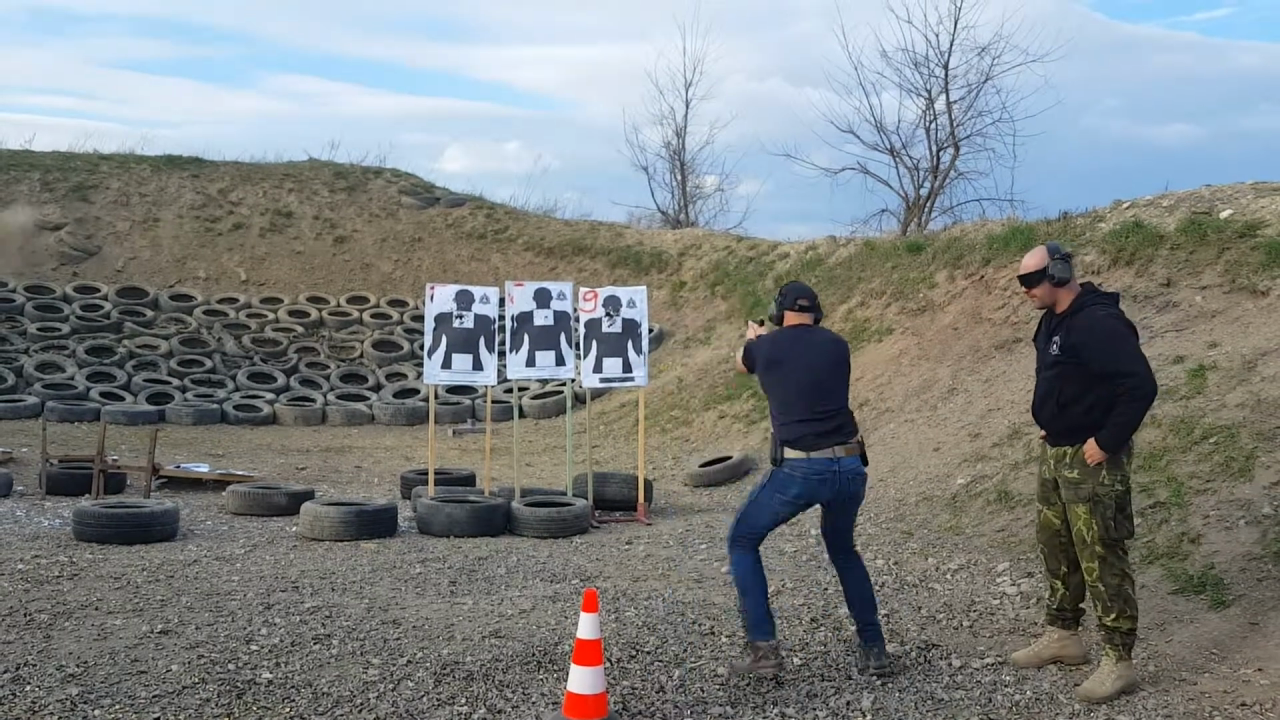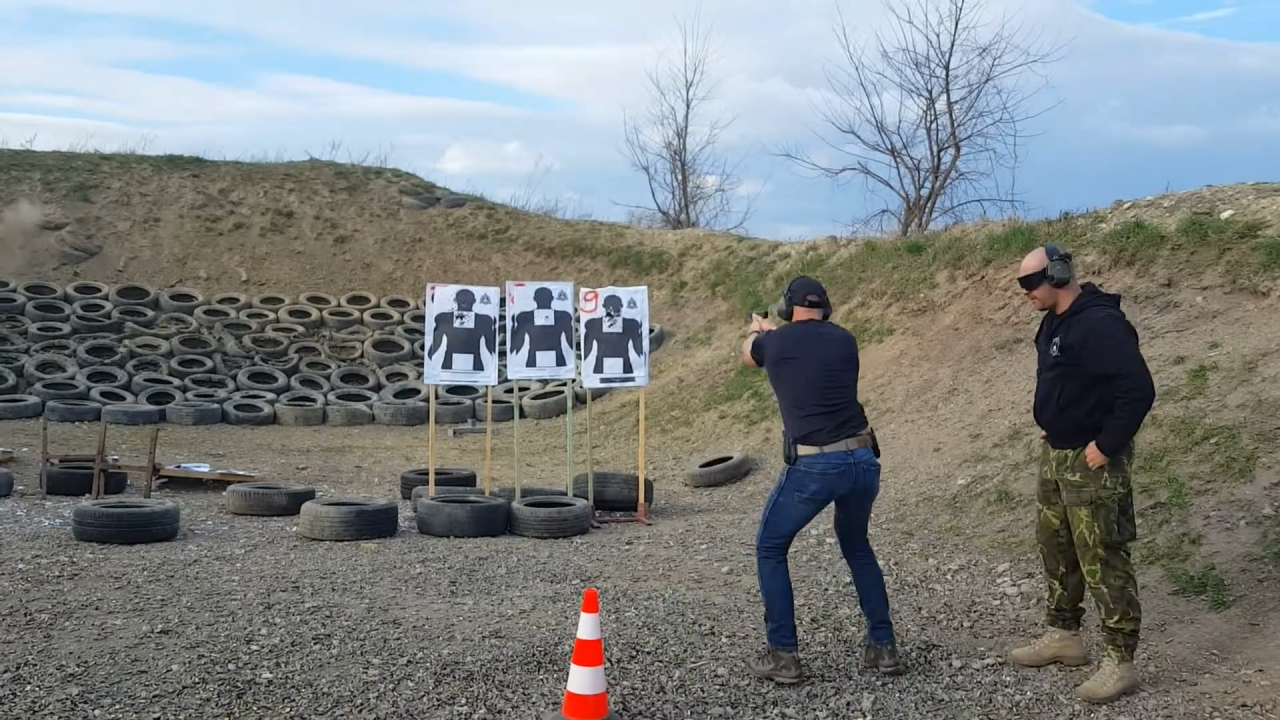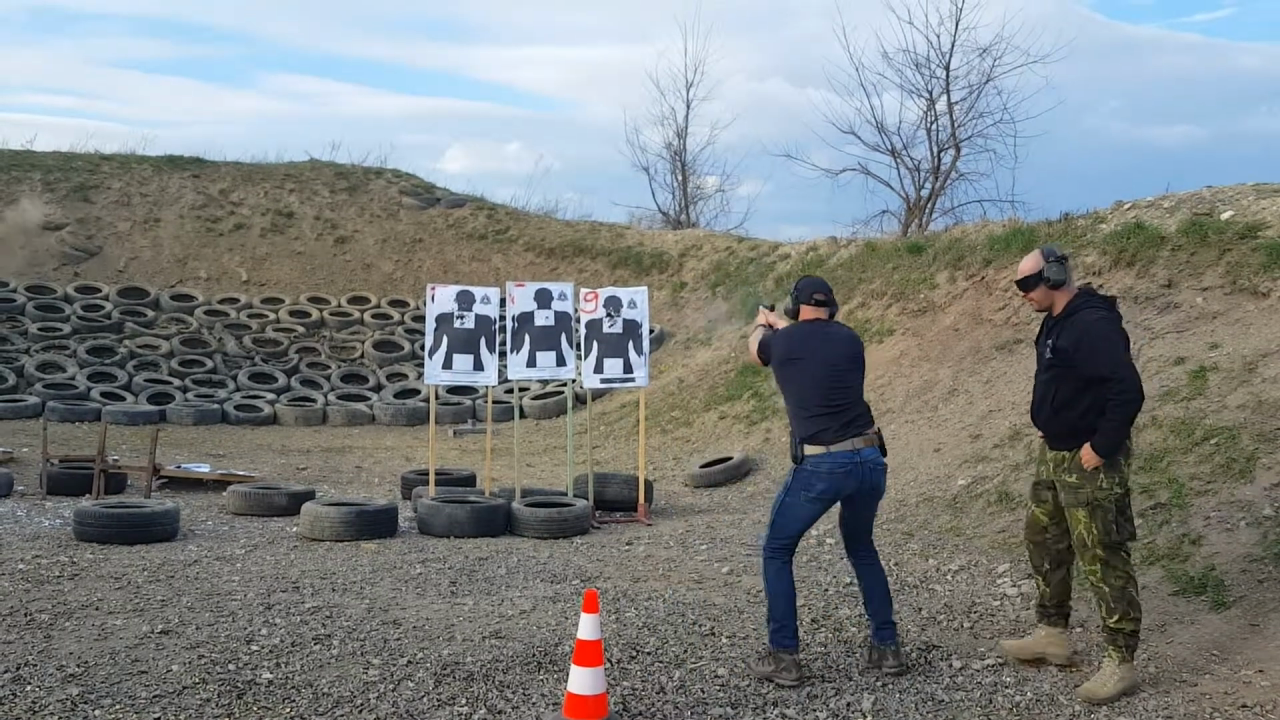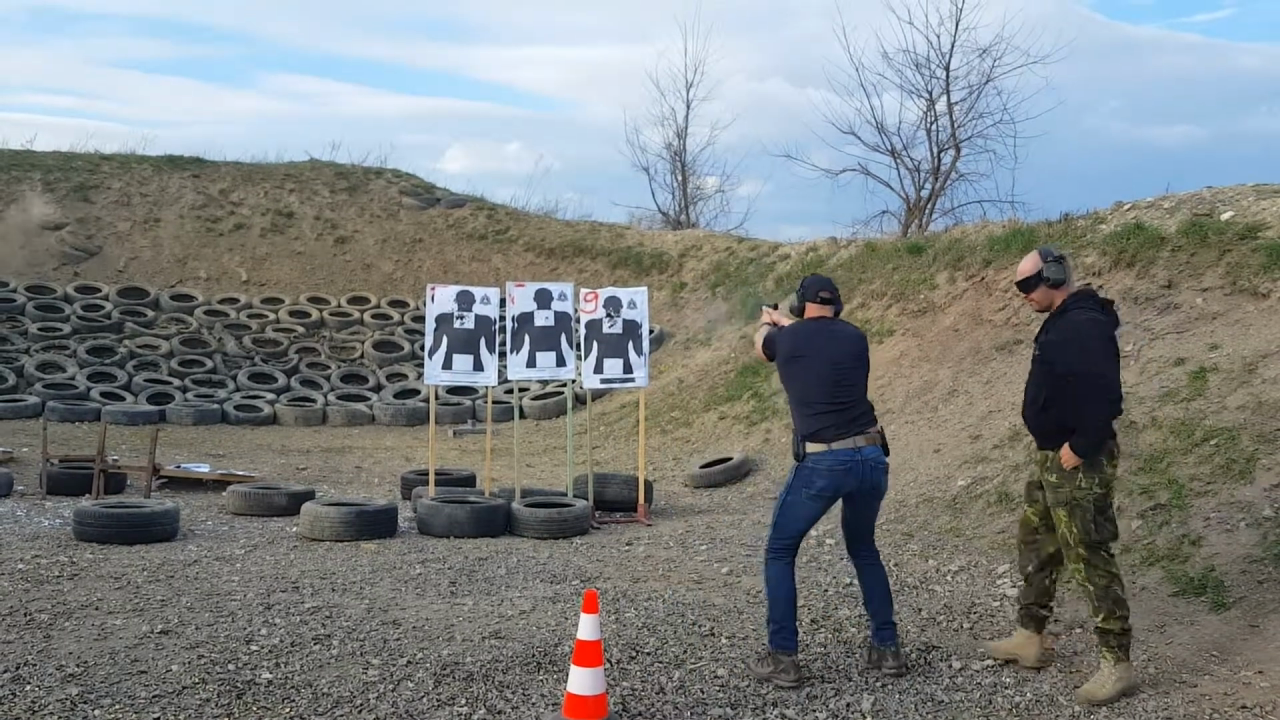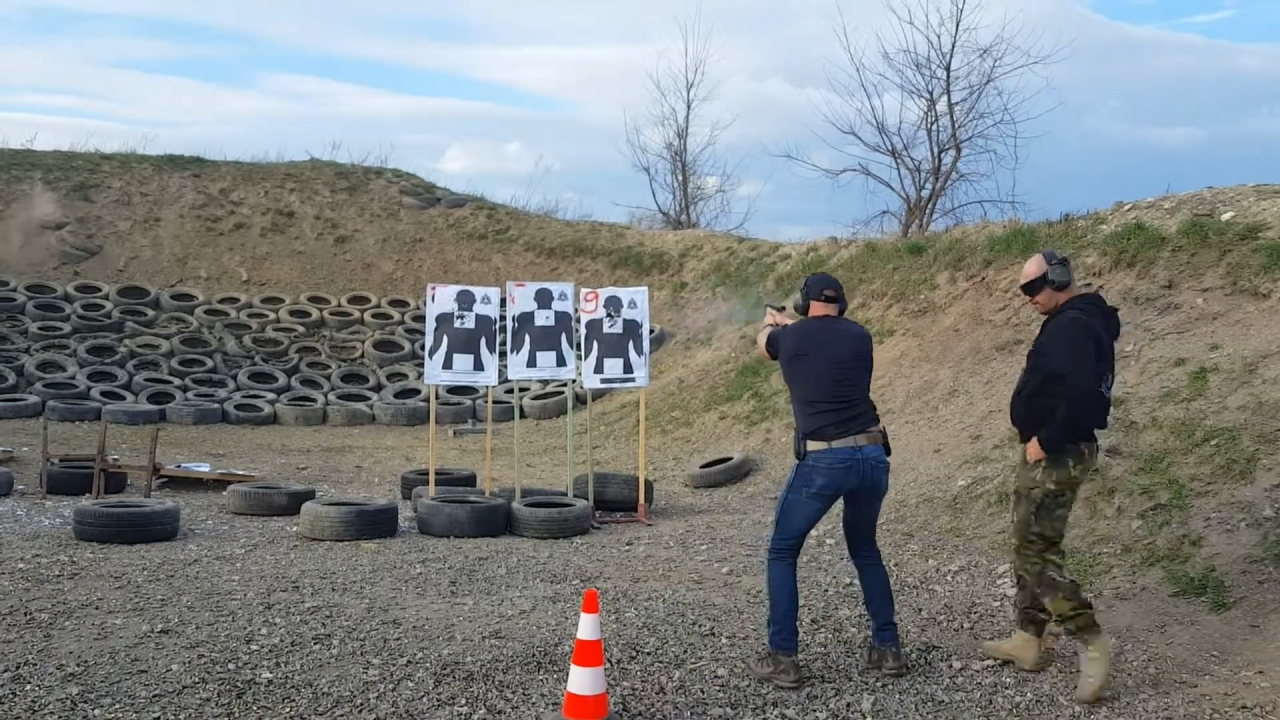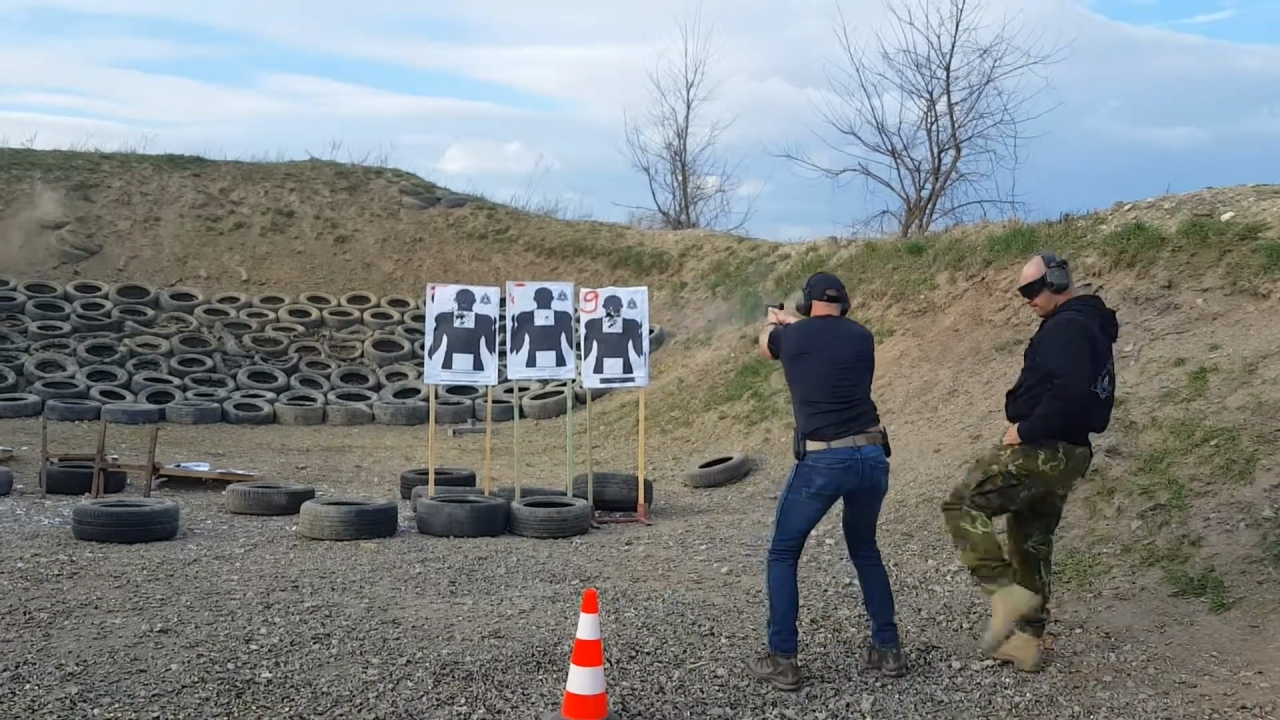
dt=0.1s
person 1, frame 1
left shoulder: (1100, 323)
right shoulder: (1053, 321)
left elbow: (1140, 386)
left wrist: (1107, 442)
left hip: (1090, 458)
right hip: (1056, 452)
left knee: (1101, 557)
right knee: (1056, 546)
left ankle: (1118, 661)
right ankle: (1062, 635)
person 1, frame 2
left shoulder: (1100, 324)
right shoulder: (1056, 322)
left elbow: (1138, 389)
left wrist: (1108, 445)
left hip: (1091, 460)
right hip: (1057, 454)
left knee: (1103, 559)
right knee: (1055, 546)
left ankle: (1120, 662)
right ankle: (1063, 636)
person 1, frame 3
left shoulder: (1094, 326)
right shoulder: (1061, 323)
left elbow: (1128, 393)
left wrist: (1101, 447)
left hip: (1091, 462)
right hip: (1059, 455)
left knee: (1104, 559)
right knee: (1044, 542)
left ankle: (1121, 664)
right ankle: (1051, 634)
person 1, frame 4
left shoulder: (1083, 326)
right shoulder: (1062, 322)
left elbow: (1103, 394)
left wrist: (1081, 447)
left hip: (1076, 461)
right hip: (1052, 455)
left knee: (1089, 559)
right knee: (1036, 545)
left ankle: (1117, 664)
right ankle: (1029, 637)
person 1, frame 5
left shoulder: (1069, 328)
right shoulder: (1088, 324)
left elbow: (1076, 392)
left wrist: (1045, 441)
left hip: (1052, 456)
right hip: (1059, 451)
left knee: (1036, 549)
right knee: (1028, 545)
left ankle: (1092, 641)
right ankle: (1028, 638)
person 1, frame 6
left shoulder: (1068, 327)
right shoulder: (1091, 327)
left elbow: (1070, 391)
right elbow: (1091, 397)
left wrist: (1025, 430)
left hip: (1038, 450)
right hip: (1070, 452)
left knee: (962, 505)
right knee: (1031, 542)
left ankle: (1007, 590)
right ankle: (1027, 639)
person 2, frame 1
left shoulder: (763, 348)
right shoulder: (837, 346)
left elbow: (741, 361)
left hip: (798, 470)
right hip: (849, 467)
left knee: (742, 541)
right knee: (843, 551)
left ankle: (763, 646)
right ankle: (873, 648)
person 2, frame 2
left shoulder: (773, 344)
right shoulder: (845, 341)
left elbow: (749, 351)
left wrist: (756, 328)
left hip: (814, 466)
right hip: (862, 462)
left knee: (771, 550)
right knee: (856, 547)
left ankle: (785, 656)
right ankle: (884, 647)
person 2, frame 3
left shoulder: (780, 342)
right shoulder: (850, 339)
left elbow: (755, 348)
left wrist: (763, 323)
left hip: (820, 465)
right hip: (869, 459)
left knee: (777, 552)
right knee: (861, 548)
left ankle: (784, 656)
right ankle: (886, 646)
person 2, frame 4
left shoulder: (785, 340)
right shoulder: (855, 338)
left elbow: (762, 345)
left wrist: (767, 322)
left hip: (821, 463)
right hip: (871, 458)
left knee: (779, 553)
right knee: (863, 549)
left ankle: (783, 657)
right ankle: (886, 647)
person 2, frame 5
left shoulder: (789, 338)
right shoulder: (860, 337)
left elbow: (763, 344)
left wrist: (772, 322)
left hip: (822, 461)
right hip: (872, 456)
left knee: (782, 554)
right knee: (864, 549)
left ankle: (783, 658)
right ankle: (887, 647)
person 2, frame 6
left shoulder: (791, 337)
right shoulder: (861, 337)
left elbow: (766, 343)
left wrist: (774, 321)
left hip: (822, 462)
right hip: (872, 457)
left knee: (783, 555)
right knee: (864, 550)
left ankle: (782, 660)
right ankle: (887, 648)
